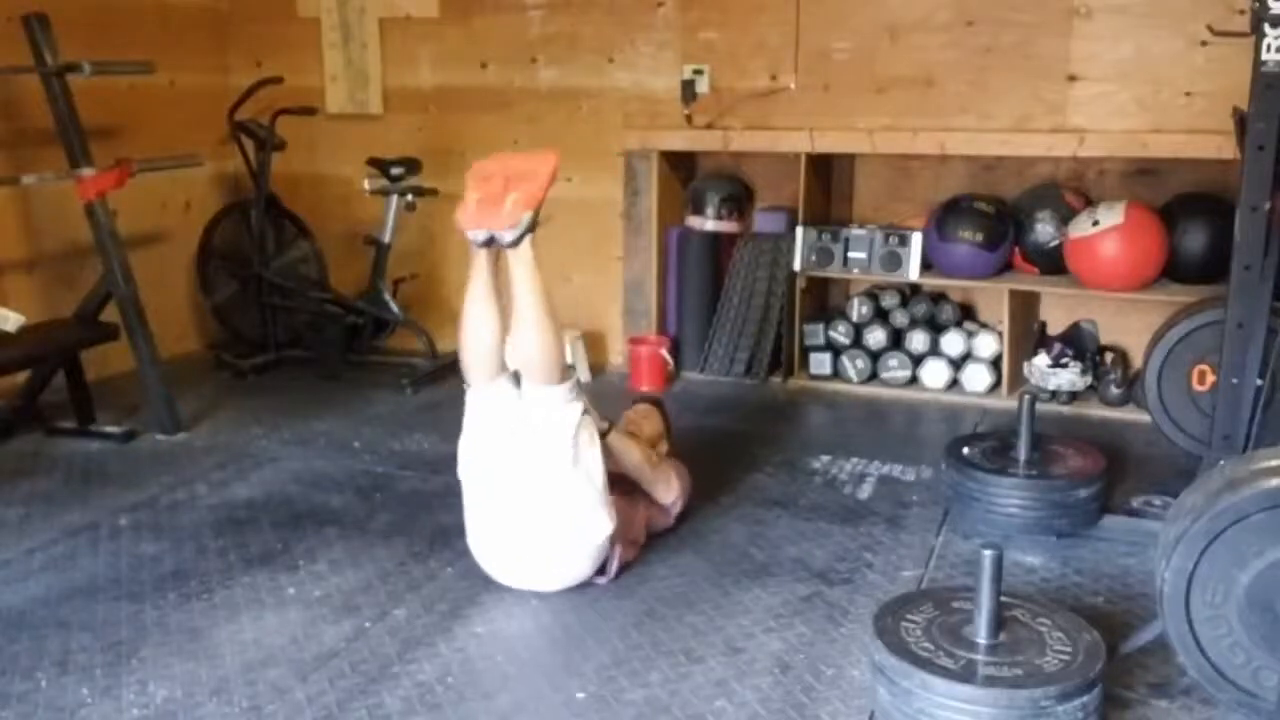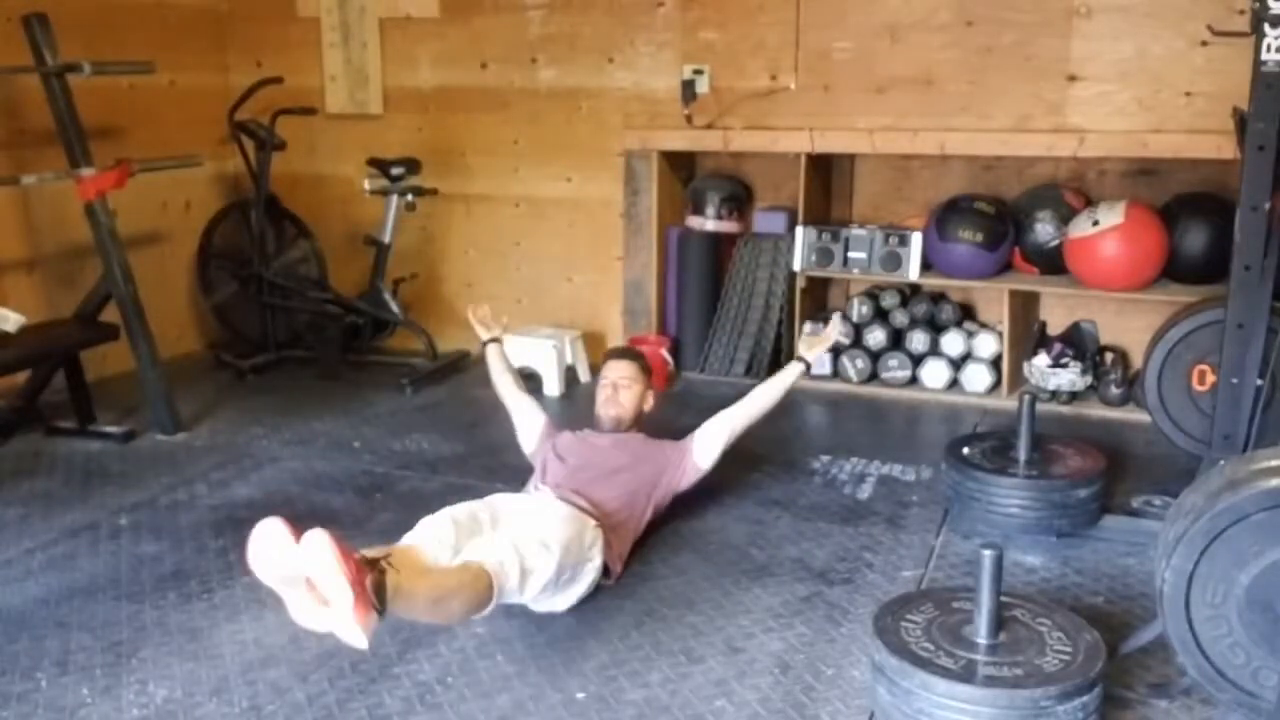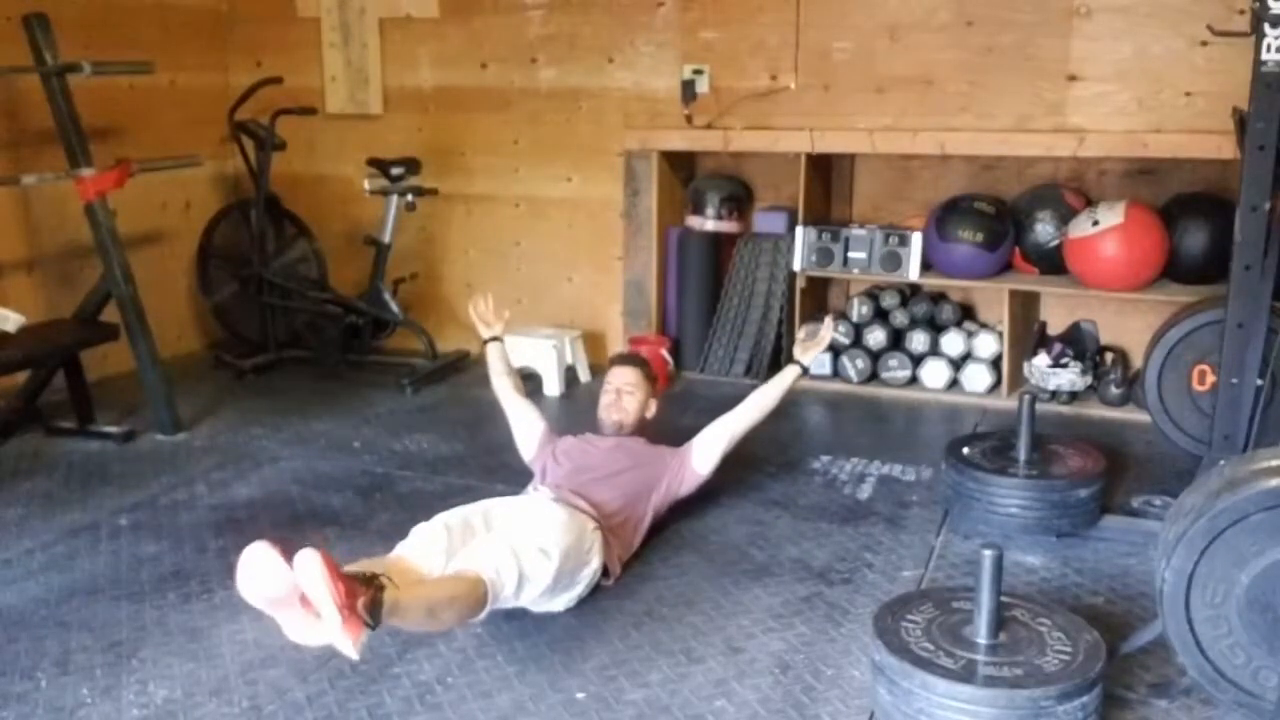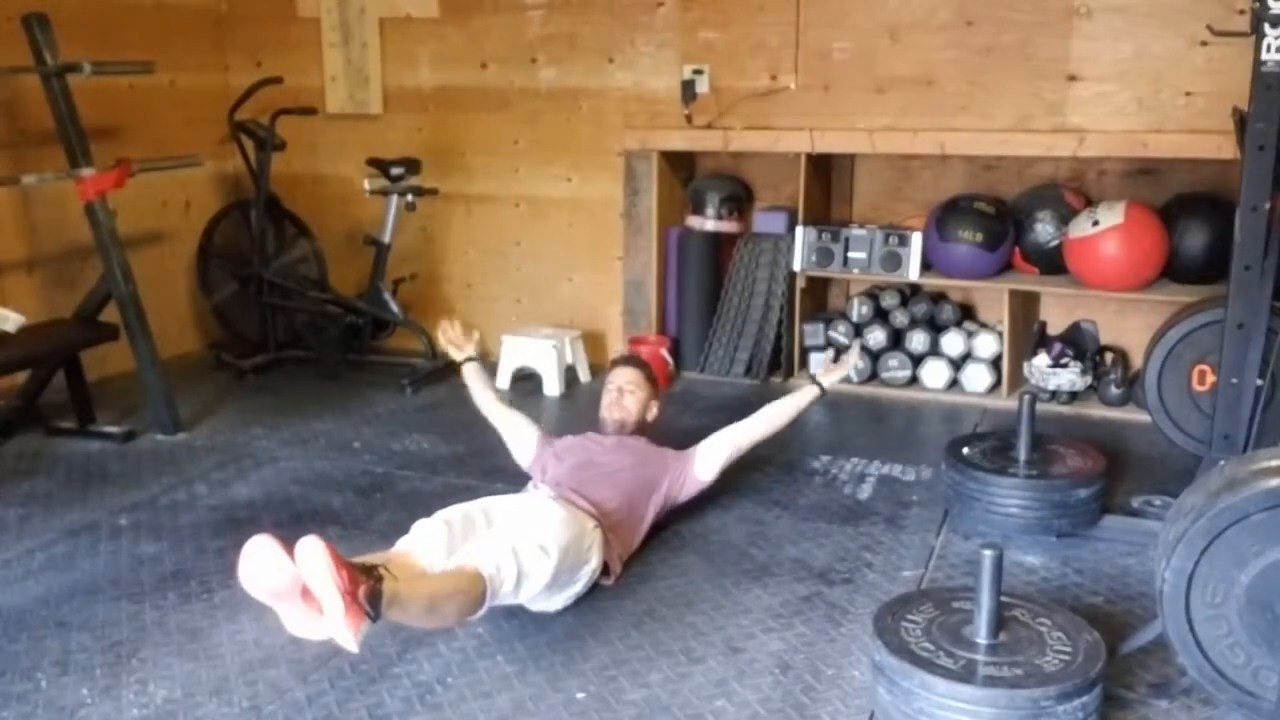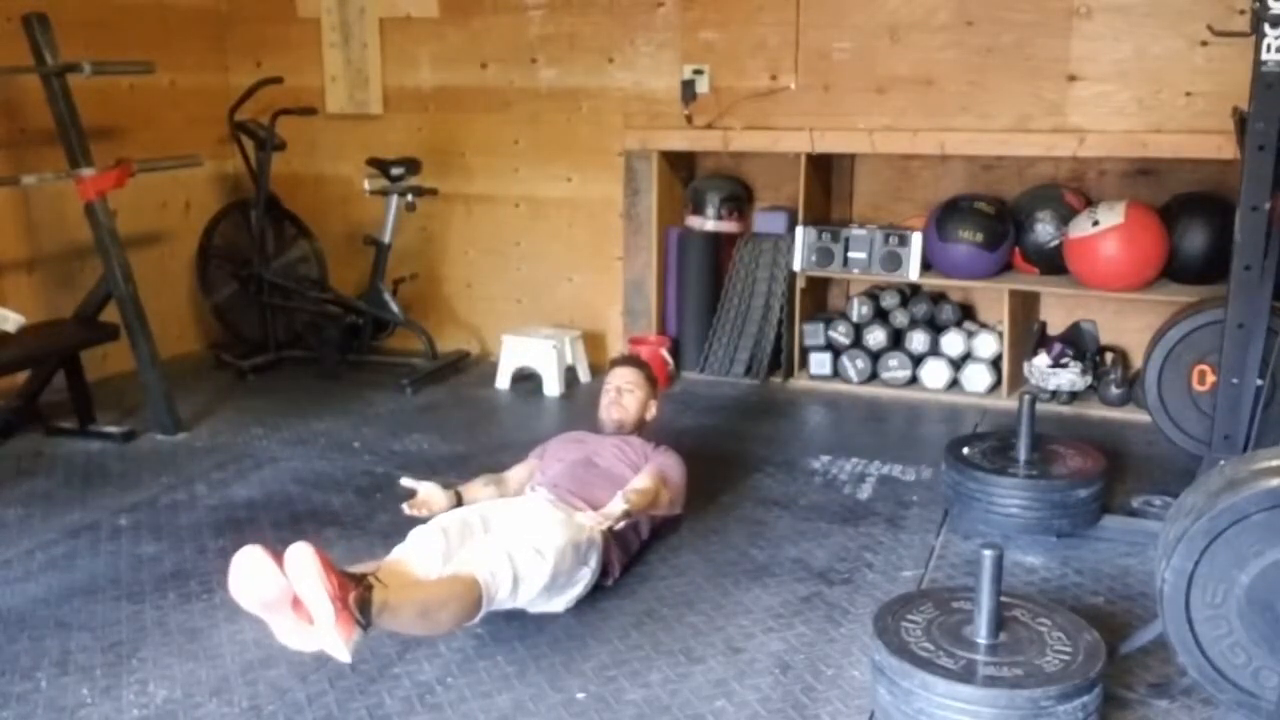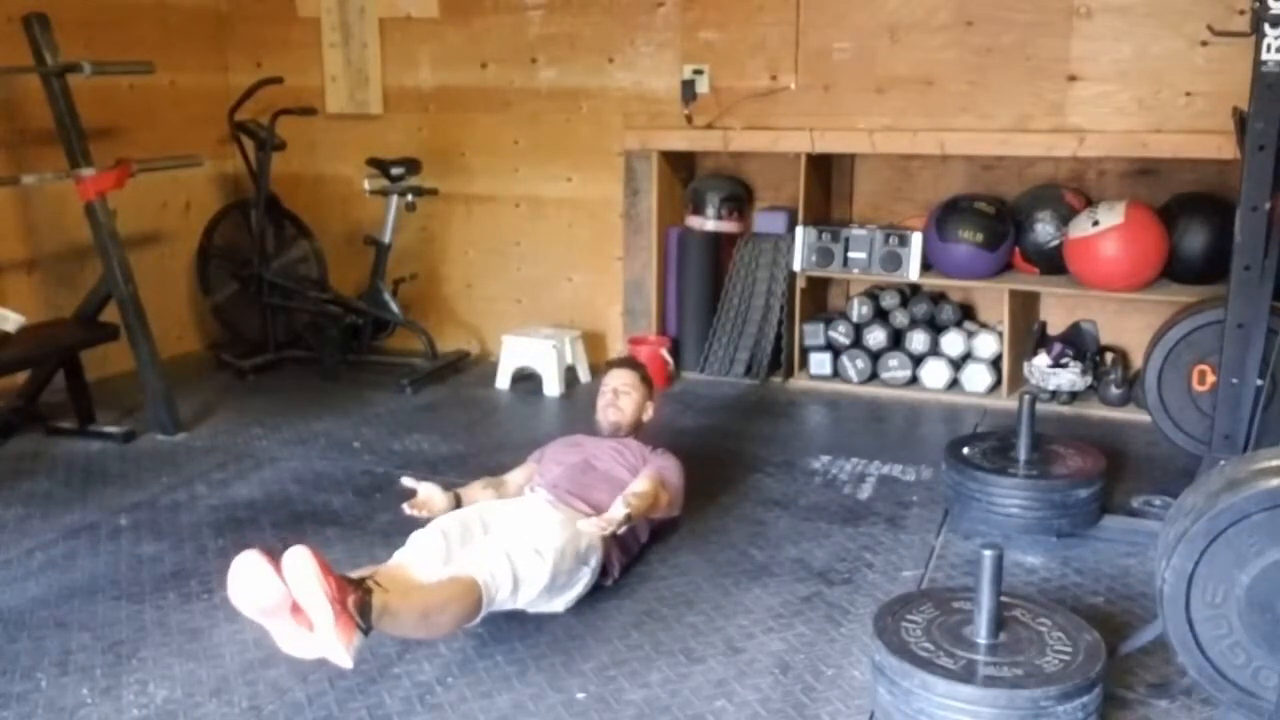
dt=0.7s
person 1, frame 1
left shoulder: (667, 483)
right shoulder: (583, 460)
left elbow: (647, 469)
left wrist: (596, 428)
left hip: (567, 546)
right hip: (499, 538)
left knee: (553, 395)
right knee: (487, 382)
right ankle: (485, 243)
person 1, frame 2
left shoulder: (665, 458)
right shoulder: (561, 443)
left elbow: (737, 416)
right elbow: (514, 396)
left wrist: (801, 362)
right wrist: (492, 342)
left hip: (575, 531)
right hip: (512, 508)
left knee: (484, 568)
right knee: (432, 539)
left ankle: (369, 596)
right ankle: (341, 589)
person 1, frame 3
left shoulder: (666, 463)
right shoulder: (561, 447)
left elbow: (736, 421)
right elbow: (513, 398)
left wrist: (797, 365)
right wrist: (493, 339)
left hip: (573, 531)
right hip: (511, 509)
left knee: (479, 575)
right knee: (426, 548)
left ankle: (364, 609)
right ankle: (324, 603)
person 1, frame 4
left shoulder: (664, 464)
right shoulder: (563, 446)
left elbow: (738, 437)
right elbow: (503, 418)
left wrist: (813, 389)
right wrist: (470, 361)
left hip: (571, 529)
right hip: (512, 506)
left knee: (476, 569)
right knee: (424, 544)
left ankle: (364, 599)
right ankle: (320, 597)
person 1, frame 5
left shoulder: (661, 461)
right shoulder: (565, 442)
left elbow: (647, 495)
right elbow: (506, 480)
left wrist: (615, 512)
right wrist: (453, 497)
left hip: (572, 530)
right hip: (511, 510)
left knee: (475, 577)
right knee: (420, 553)
left ankle: (357, 608)
right ankle: (312, 608)
person 1, frame 6
left shoulder: (659, 462)
right shoulder: (564, 444)
left elbow: (646, 496)
right elbow: (506, 483)
left wrist: (620, 514)
right wrist: (453, 498)
left hip: (573, 532)
right hip: (510, 511)
left knee: (475, 578)
right knee: (421, 556)
left ankle: (357, 613)
right ankle: (314, 616)
